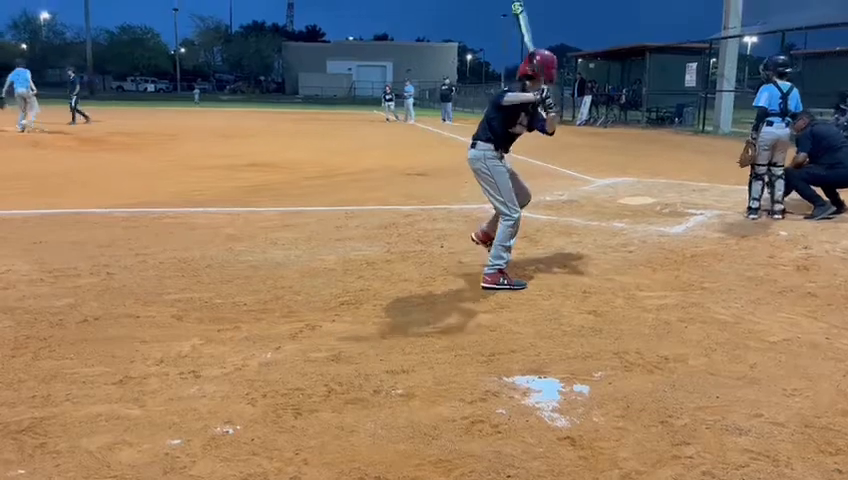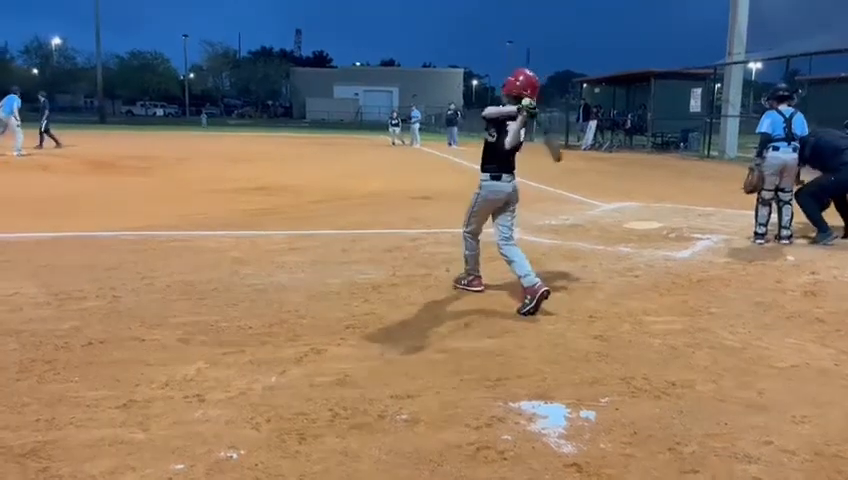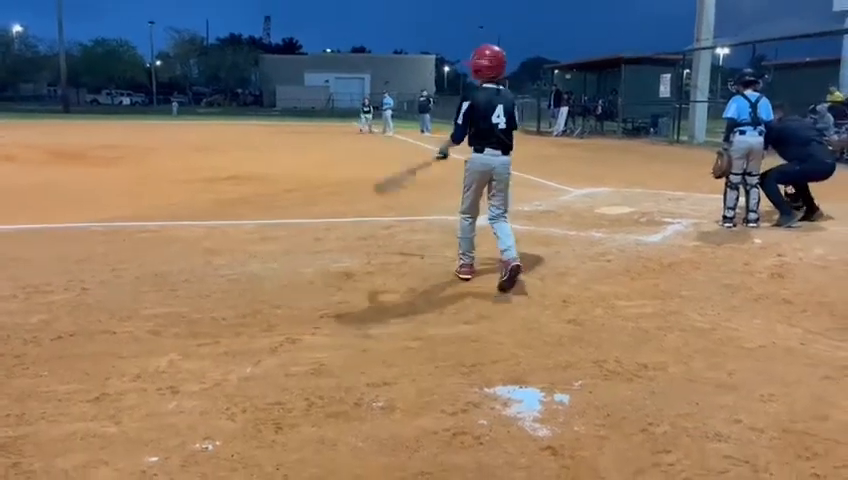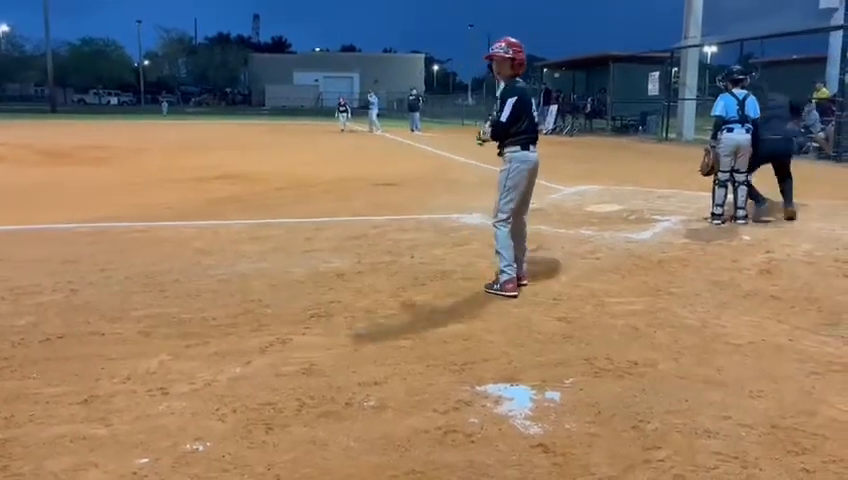
dt=1s
person 1, frame 1
left shoulder: (532, 107)
right shoulder: (516, 91)
left elbow: (548, 129)
right elbow: (499, 100)
left wrist: (551, 111)
right wrist: (534, 96)
left hip: (494, 155)
right hip: (485, 154)
left knee: (522, 197)
right knee: (511, 214)
left ankle: (487, 233)
right ankle: (494, 274)
person 1, frame 2
left shoulder: (515, 117)
right shoulder: (500, 113)
left elbow: (510, 147)
right elbow: (487, 113)
left wrist: (521, 116)
right wrist: (516, 109)
left hip: (492, 184)
right hip: (507, 184)
left knee: (471, 232)
right knee: (506, 240)
left ankle: (472, 278)
right ankle: (532, 285)
person 1, frame 3
left shoulder: (472, 97)
right shoulder: (509, 98)
left elbow: (459, 133)
right elbow: (512, 127)
left wrist: (444, 148)
left hip: (479, 158)
right hip: (503, 160)
left knee: (468, 213)
right knee: (498, 215)
left ankle: (466, 264)
right ankle: (510, 258)
person 1, frame 4
left shoulder: (511, 90)
right shoulder: (524, 90)
left elbow: (500, 130)
left wrist: (487, 134)
right wrist: (494, 128)
left hip: (516, 157)
right hip: (530, 155)
left knee: (502, 218)
right knee: (518, 216)
left ankle: (507, 280)
right ankle: (519, 271)
person 2, frame 1
left shoulder: (767, 88)
right shoulder: (793, 90)
left elbow: (761, 113)
right elbow: (797, 115)
left wrist: (753, 133)
left hip: (767, 130)
right hip: (785, 131)
left knee: (759, 170)
right knee: (778, 170)
left ankle: (754, 209)
right ankle: (777, 208)
person 2, frame 2
left shoulder: (770, 114)
right shoulder: (798, 115)
left elbow: (764, 138)
left wrist: (758, 158)
right wrist: (800, 162)
left hip: (773, 155)
right hip: (792, 156)
left knee: (766, 195)
right knee: (786, 196)
left ankle: (760, 234)
right ankle: (785, 234)
person 2, frame 3
left shoulder: (736, 100)
right shoulder: (763, 100)
left elbow: (731, 123)
left wrist: (725, 142)
right wrist: (765, 146)
left hip: (740, 139)
right hip: (758, 140)
left knee: (733, 178)
right knee: (753, 179)
left ankle: (729, 217)
right ankle: (752, 217)
person 2, frame 4
left shoulder: (724, 97)
right shoulder: (751, 98)
left elbow: (718, 121)
right elbow: (756, 123)
left wrist: (713, 140)
right wrist: (753, 142)
left hip: (727, 136)
right hip: (745, 137)
left knee: (722, 175)
right knee: (741, 176)
left ankle: (717, 213)
right ankle: (741, 214)
person 3, frame 1
left shoulder: (806, 133)
right shoulder: (827, 126)
left elbow: (800, 159)
left wrist: (789, 168)
right wrist: (806, 164)
left knee: (791, 175)
right knee: (818, 170)
left ankle: (821, 206)
right ankle: (837, 203)
person 3, frame 2
left shoulder: (808, 140)
right shoulder: (831, 134)
left elbow: (798, 167)
left knee: (802, 195)
right knee: (836, 188)
left ankle: (824, 232)
person 3, frame 3
left shoulder: (774, 127)
right shoulder: (801, 122)
left hip: (815, 164)
right hip: (829, 163)
left knee: (767, 178)
right knee: (795, 174)
left ankle: (787, 215)
right ankle: (812, 209)
person 3, frame 4
right shoulder: (783, 100)
left hip: (763, 143)
right hip: (785, 142)
right knee: (784, 175)
left ankle: (759, 201)
right ankle: (788, 205)
